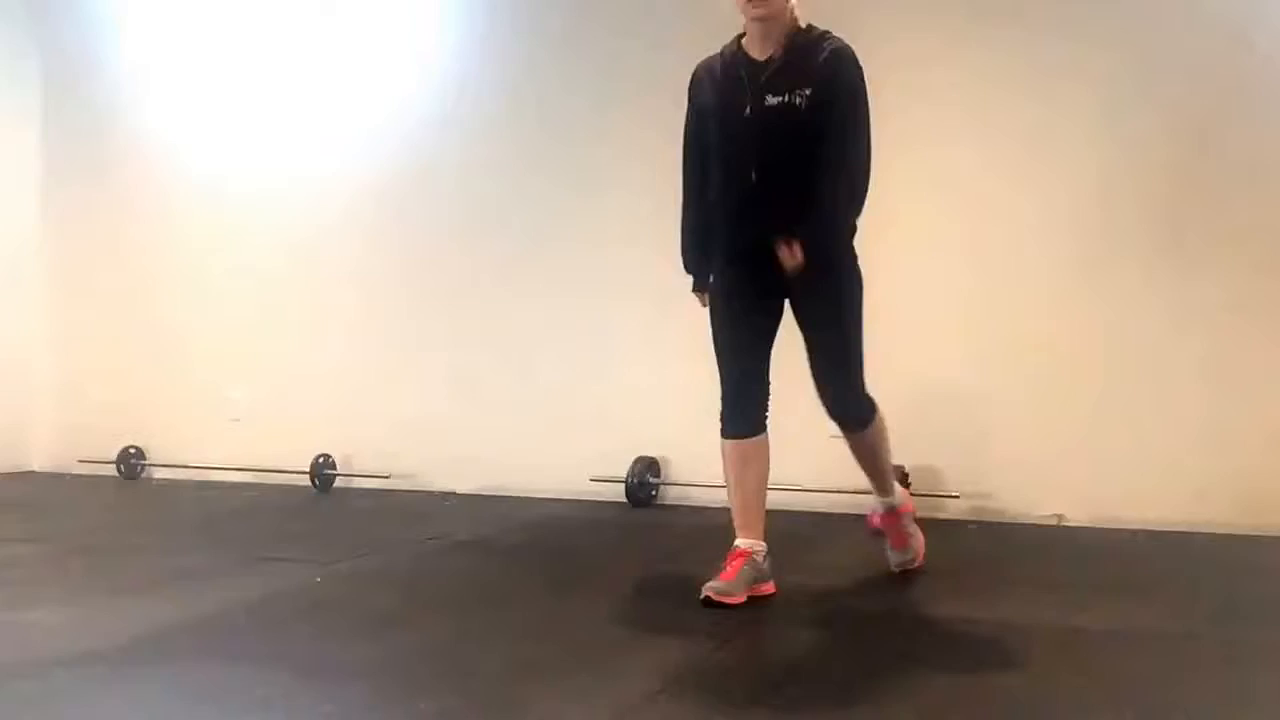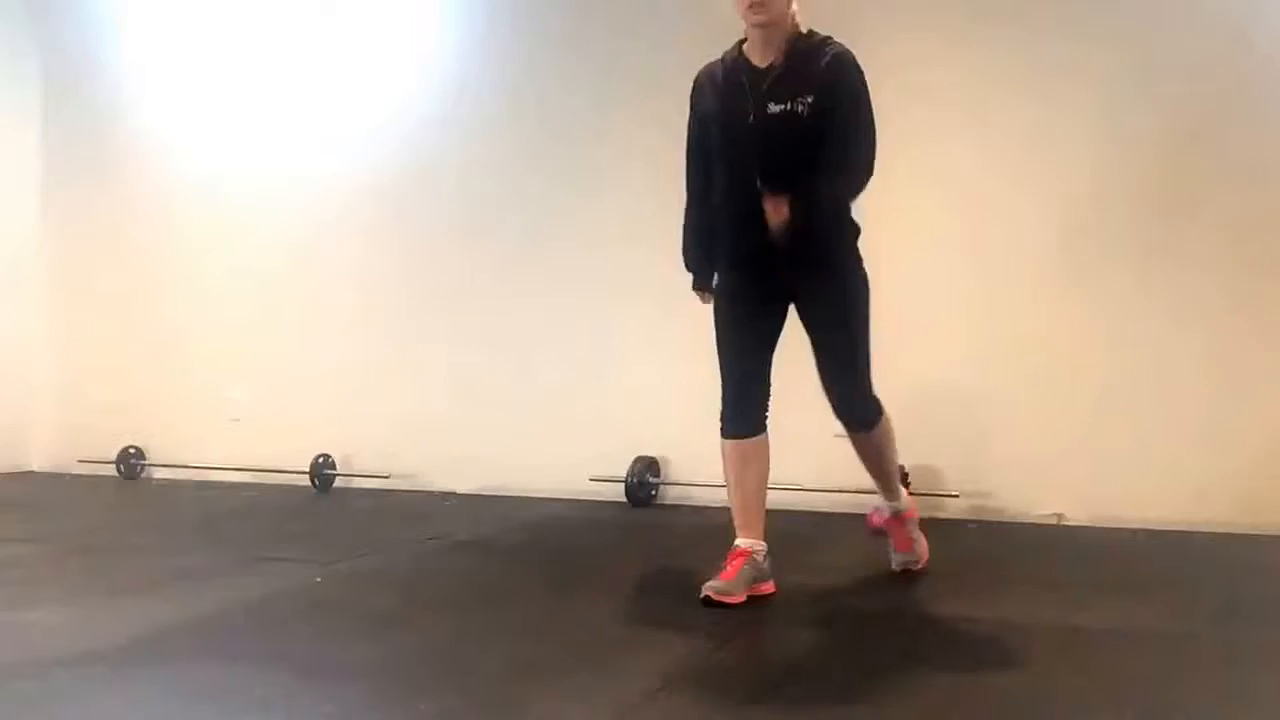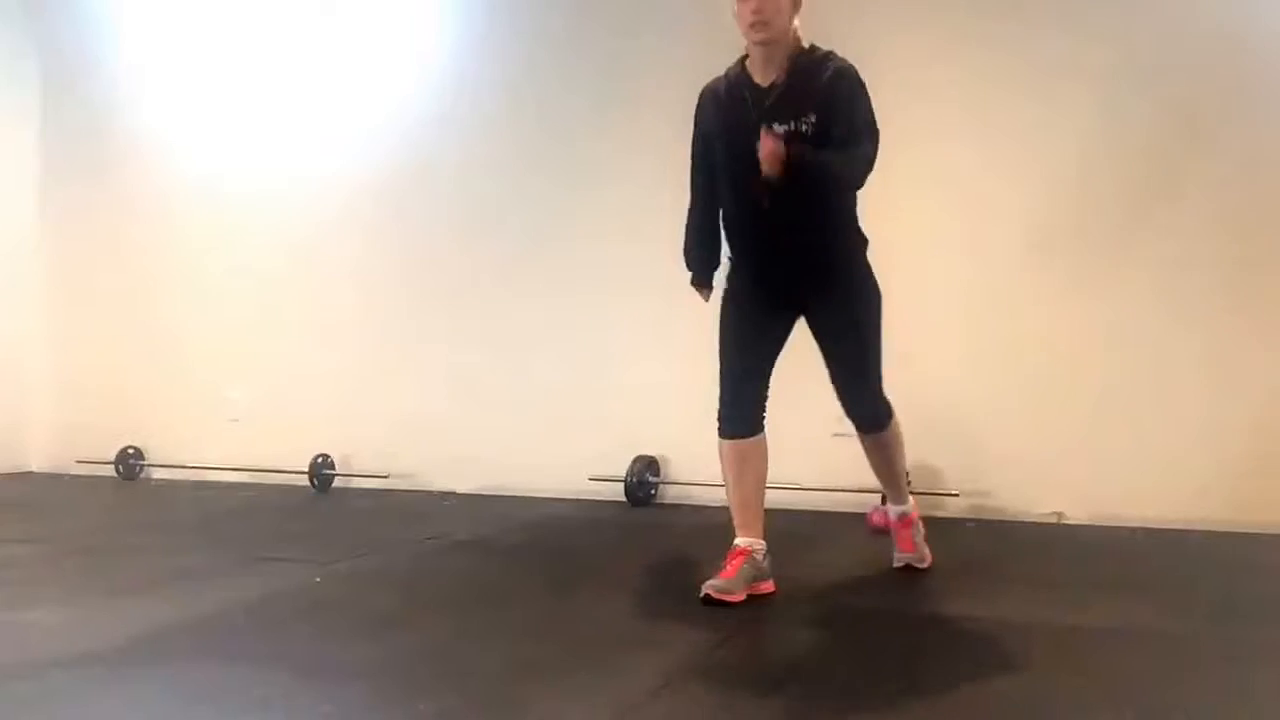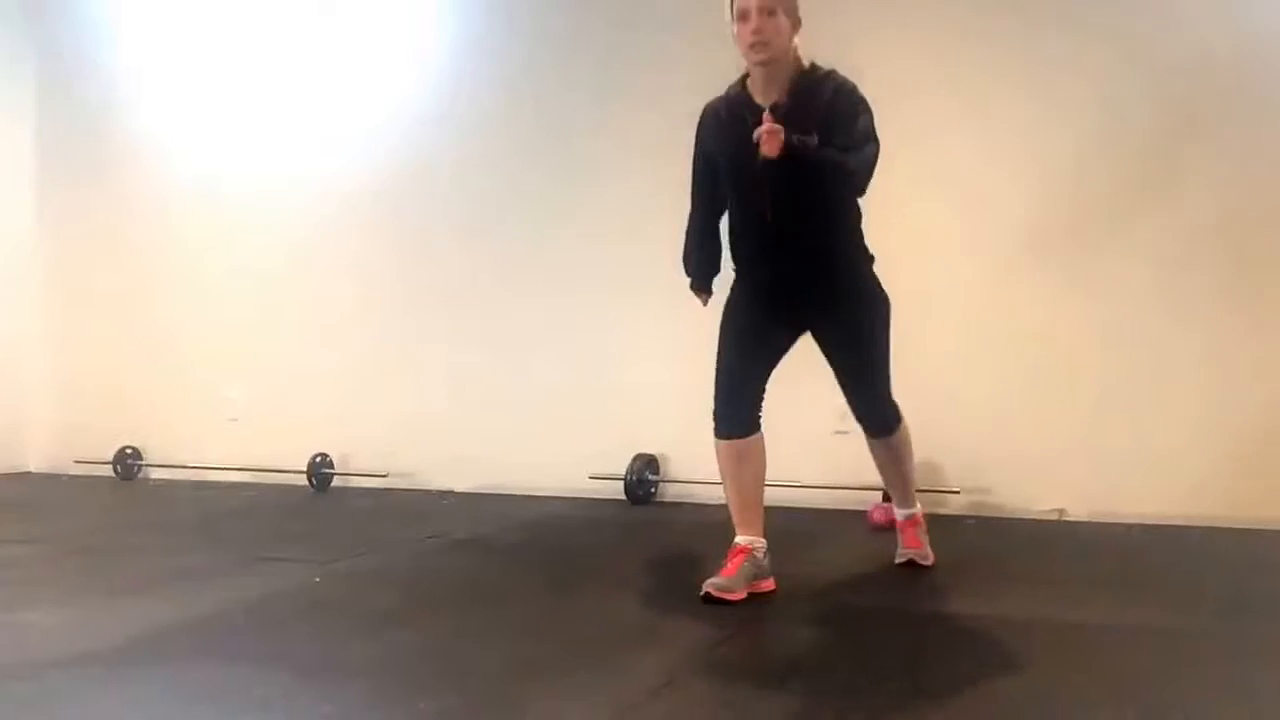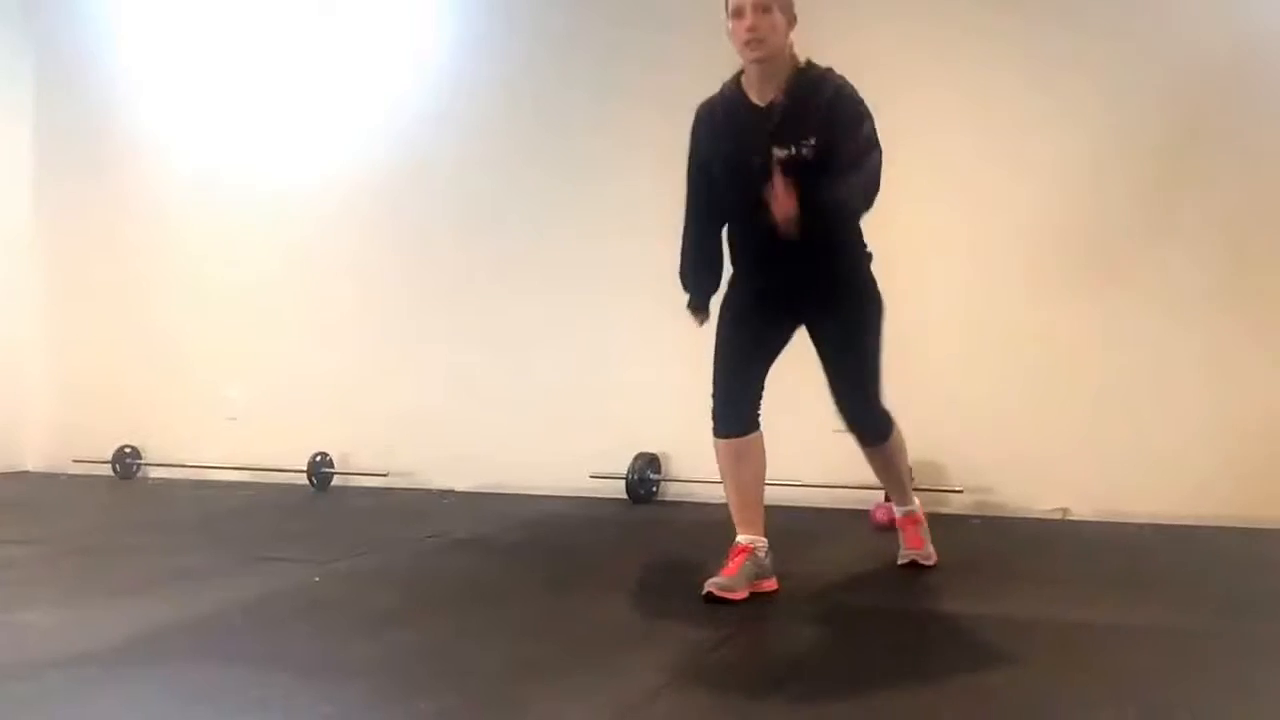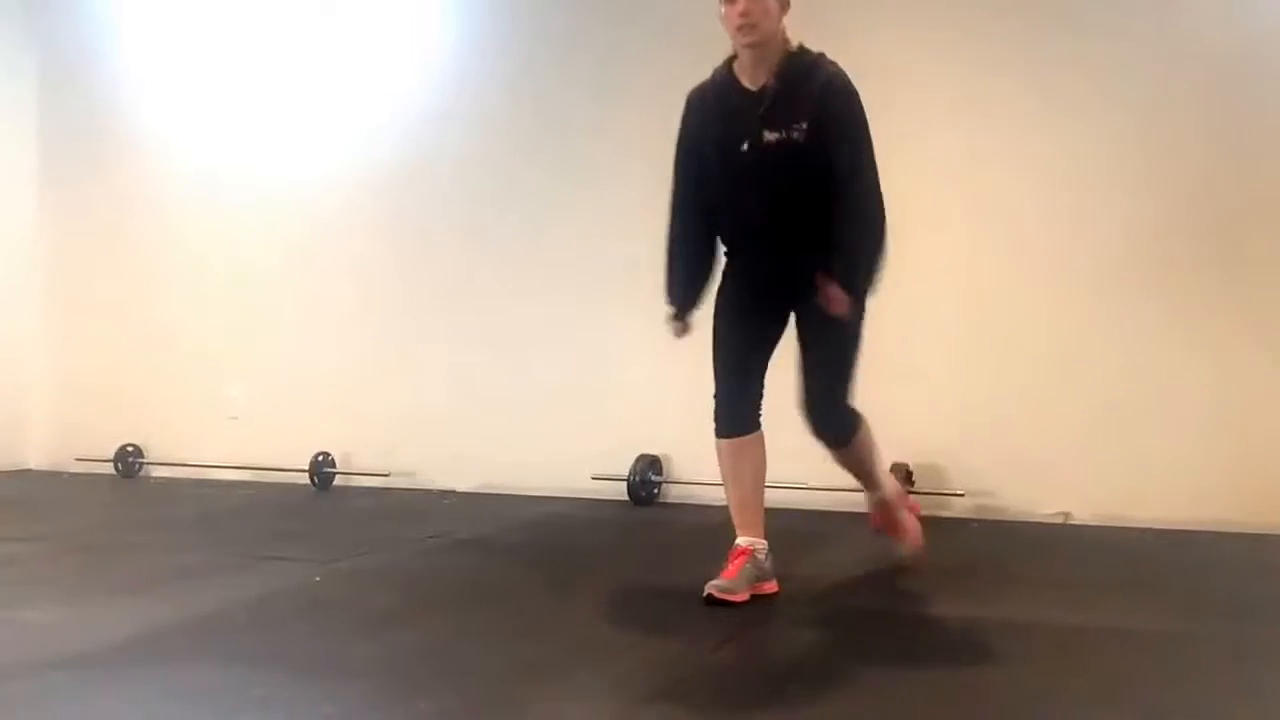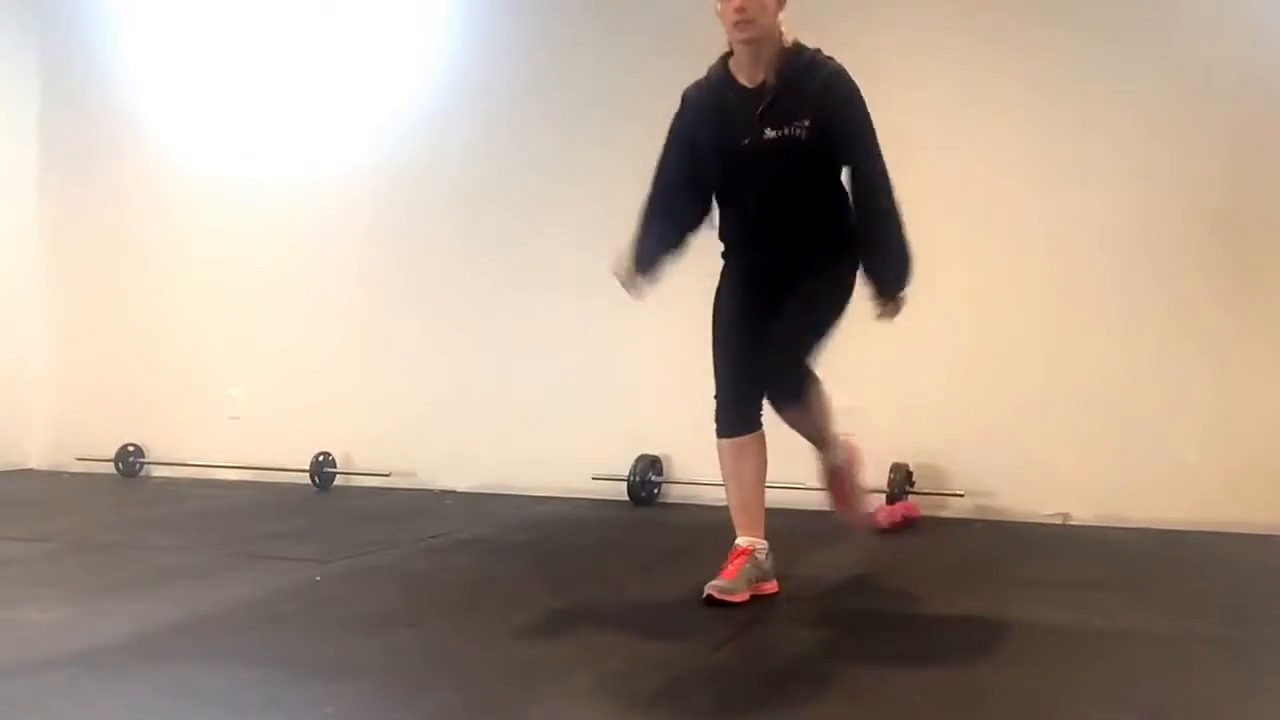
dt=0.1s
person 1, frame 1
left shoulder: (830, 62)
right shoulder: (710, 78)
left elbow: (850, 166)
right elbow: (697, 181)
left wrist: (810, 239)
right wrist: (698, 267)
left hip: (821, 260)
right hip: (738, 264)
left knee: (843, 394)
right knee: (740, 402)
left ankle: (892, 504)
right ankle: (750, 556)
person 1, frame 2
left shoulder: (831, 67)
right shoulder: (712, 84)
left elbow: (854, 165)
right elbow: (701, 185)
left wrist: (800, 209)
right wrist: (700, 266)
left hip: (824, 262)
right hip: (743, 268)
left knee: (850, 394)
right knee: (740, 402)
left ankle: (897, 508)
right ankle: (750, 555)
person 1, frame 3
left shoulder: (834, 81)
right shoulder: (717, 99)
left elbow: (855, 165)
right elbow: (706, 191)
left wrist: (791, 162)
right wrist: (700, 264)
left hip: (834, 272)
right hip: (753, 277)
left knee: (864, 403)
right knee: (738, 404)
left ankle: (903, 516)
right ankle: (750, 554)
person 1, frame 4
left shoulder: (834, 98)
right shoulder: (719, 116)
left elbow: (856, 171)
right elbow: (707, 202)
left wrist: (790, 155)
right wrist: (700, 270)
left hip: (841, 285)
right hip: (759, 289)
left knee: (872, 407)
right knee: (733, 405)
left ankle: (908, 517)
right ankle: (750, 552)
person 1, frame 5
left shoulder: (831, 99)
right shoulder: (714, 116)
left elbow: (863, 182)
right elbow: (704, 210)
left wrist: (807, 207)
right wrist: (698, 286)
left hip: (833, 281)
right hip: (756, 285)
left knee: (861, 412)
right knee: (731, 404)
left ankle: (906, 518)
right ankle: (751, 552)
person 1, frame 6
left shoulder: (825, 86)
right shoulder: (705, 104)
left elbow: (859, 189)
right elbow: (691, 207)
left wrist: (851, 278)
right wrist: (682, 294)
left hip: (826, 274)
right hip: (748, 276)
left knee: (824, 409)
right knee: (733, 404)
left ankle: (886, 496)
right ankle: (751, 554)
person 1, frame 7
left shoulder: (823, 83)
right shoulder: (703, 102)
left elbow: (869, 180)
right elbow: (675, 196)
left wrist: (888, 274)
right wrist: (645, 258)
left hip: (824, 260)
right hip: (750, 265)
left knee: (779, 364)
right knee: (734, 400)
left ankle: (836, 455)
right ankle: (752, 554)
